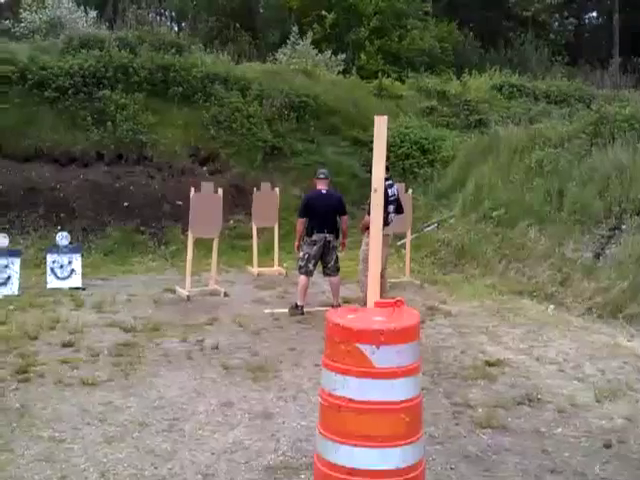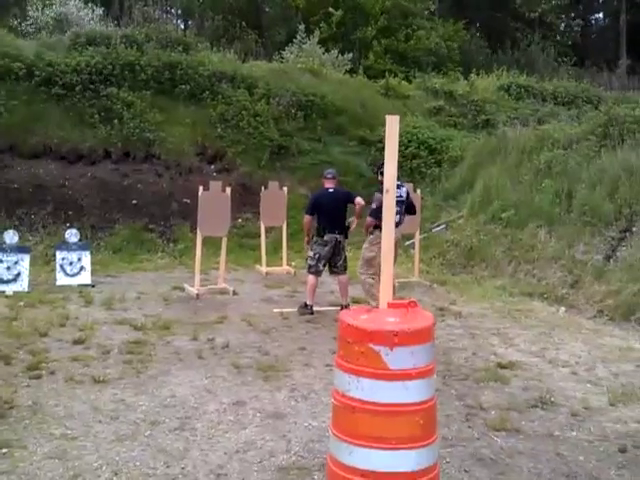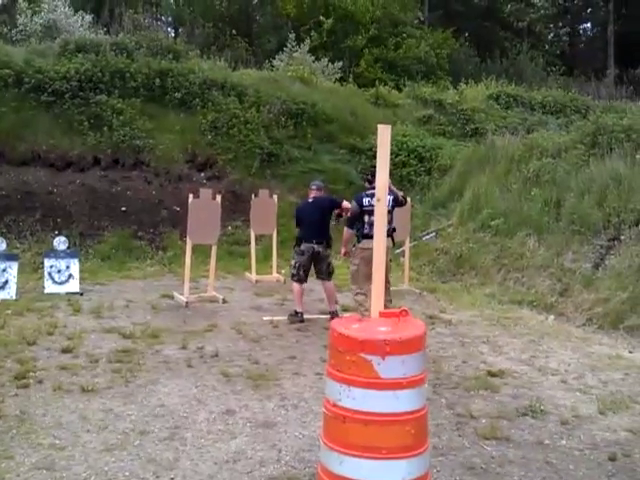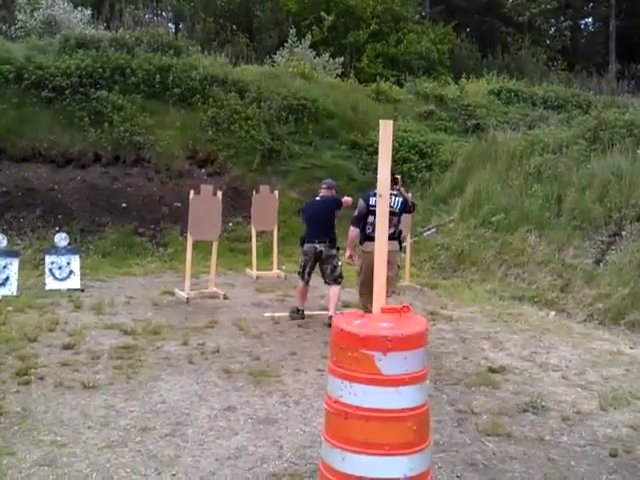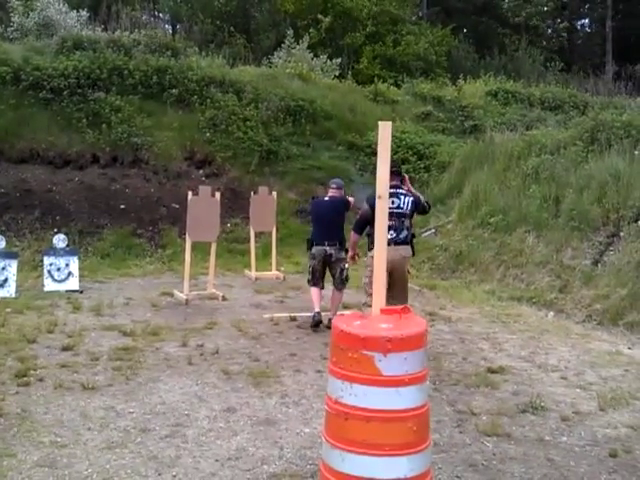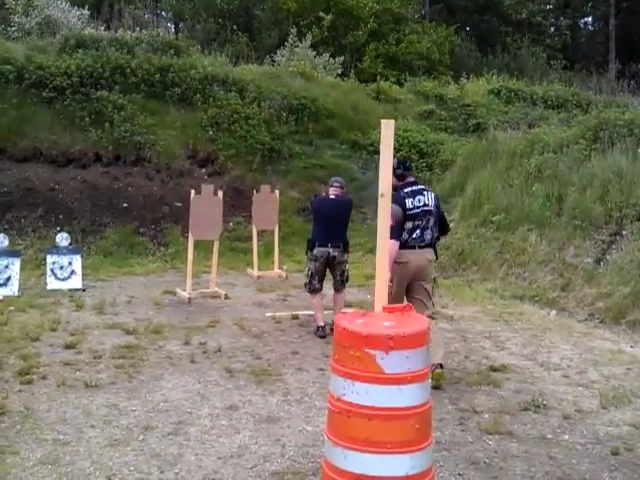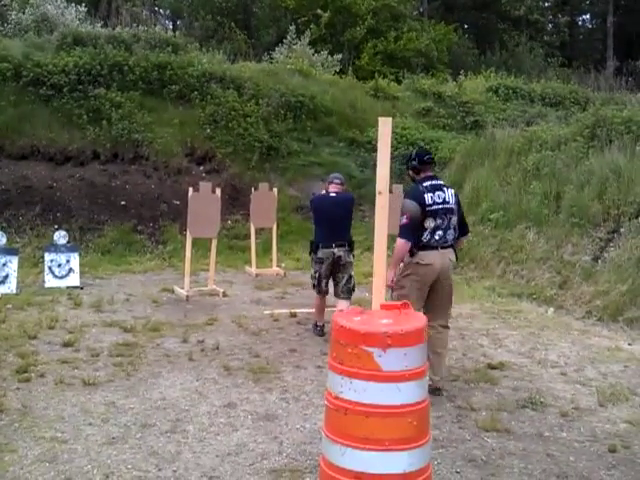
dt=0.4s
person 1, frame 1
right shoulder: (393, 187)
left elbow: (371, 216)
right elbow: (399, 210)
left wrist: (363, 226)
right hip: (385, 232)
left knee: (368, 272)
right knee: (381, 271)
person 1, frame 2
left shoulder: (382, 192)
right shoulder: (403, 189)
left elbow: (372, 218)
right elbow: (412, 211)
left wrist: (367, 230)
left hip: (380, 235)
right hip: (394, 234)
left knee: (366, 271)
left ankle: (377, 304)
person 1, frame 3
left shoulder: (359, 199)
right shoulder: (390, 197)
left elbow: (349, 225)
right elbow: (403, 200)
left wrist: (345, 246)
right wrist: (391, 187)
left hip: (364, 245)
right hip: (385, 244)
left knee: (360, 286)
right knee: (384, 283)
left ankle: (366, 318)
person 1, frame 4
left shoulder: (367, 197)
right shoulder: (400, 199)
left elbow: (355, 225)
right elbow: (411, 207)
left wrist: (349, 248)
right wrist: (400, 189)
left hip: (369, 246)
right hip: (391, 247)
left knee: (365, 288)
right knee: (390, 291)
person 1, frame 5
left shoulder: (373, 199)
right shoulder: (411, 199)
left elbow: (358, 228)
right elbow: (426, 207)
left wrist: (352, 249)
right wrist: (410, 188)
right hip: (402, 252)
left knee: (373, 299)
right knee: (398, 299)
person 1, frame 6
left shoulder: (397, 199)
right shoulder: (432, 196)
left elbow: (392, 236)
right elbow: (442, 227)
left wrist: (387, 269)
left hip: (403, 257)
right hip: (427, 255)
right knee: (424, 312)
right ankle: (435, 364)
person 1, frame 7
left shoulder: (415, 194)
right shoulder: (450, 193)
left elbow: (405, 236)
right elbow: (462, 232)
left wrist: (392, 268)
left hip: (421, 260)
right hip: (446, 259)
right knee: (439, 321)
right ankle: (435, 380)
person 2, frame 1
left shoulder: (308, 197)
right shoulder: (337, 197)
left elbow: (301, 221)
right elbow: (344, 220)
left wrist: (297, 240)
right wrist: (344, 238)
left hip: (313, 238)
right hip: (331, 238)
left knee: (305, 272)
right knee: (333, 273)
left ankle: (299, 306)
right ankle: (336, 305)
person 2, frame 2
left shoulder: (317, 196)
right shoulder: (344, 193)
left elbow: (307, 219)
right elbow: (361, 203)
left wrist: (307, 235)
right wrist: (355, 218)
left hip: (323, 237)
right hip: (339, 237)
left knee: (314, 271)
right knee: (341, 272)
left ankle: (308, 305)
right ankle: (345, 305)
person 2, frame 3
left shoulder: (300, 207)
right shoulder: (327, 201)
right elbow: (348, 206)
right wrist: (339, 210)
left hip: (303, 246)
right hip: (322, 246)
left knee: (297, 280)
right knee: (327, 278)
left ankle: (298, 313)
right ankle: (333, 312)
person 2, frame 4
left shoulder: (307, 205)
right shoulder: (332, 200)
right elbow: (348, 201)
right wrist: (345, 200)
left hip: (309, 246)
right hip: (327, 247)
left knee: (304, 279)
right knee: (335, 282)
left ankle: (299, 310)
right ankle: (332, 315)
person 2, frame 5
left shoulder: (315, 203)
right shoulder: (341, 202)
right elbow: (351, 202)
left hip: (316, 248)
right hip: (336, 249)
left knee: (315, 284)
right knee: (339, 285)
left ankle: (316, 313)
right ankle: (332, 318)
person 2, frame 6
left shoulder: (316, 202)
right shoulder: (347, 202)
left hip: (317, 250)
right hip: (338, 251)
left knee: (314, 289)
right knee: (339, 288)
left ankle: (320, 326)
person 2, frame 7
left shoulder: (316, 200)
right shoulder: (349, 199)
left hip: (322, 251)
right hip: (344, 251)
left knee: (320, 291)
right knee: (344, 294)
left ankle: (319, 325)
